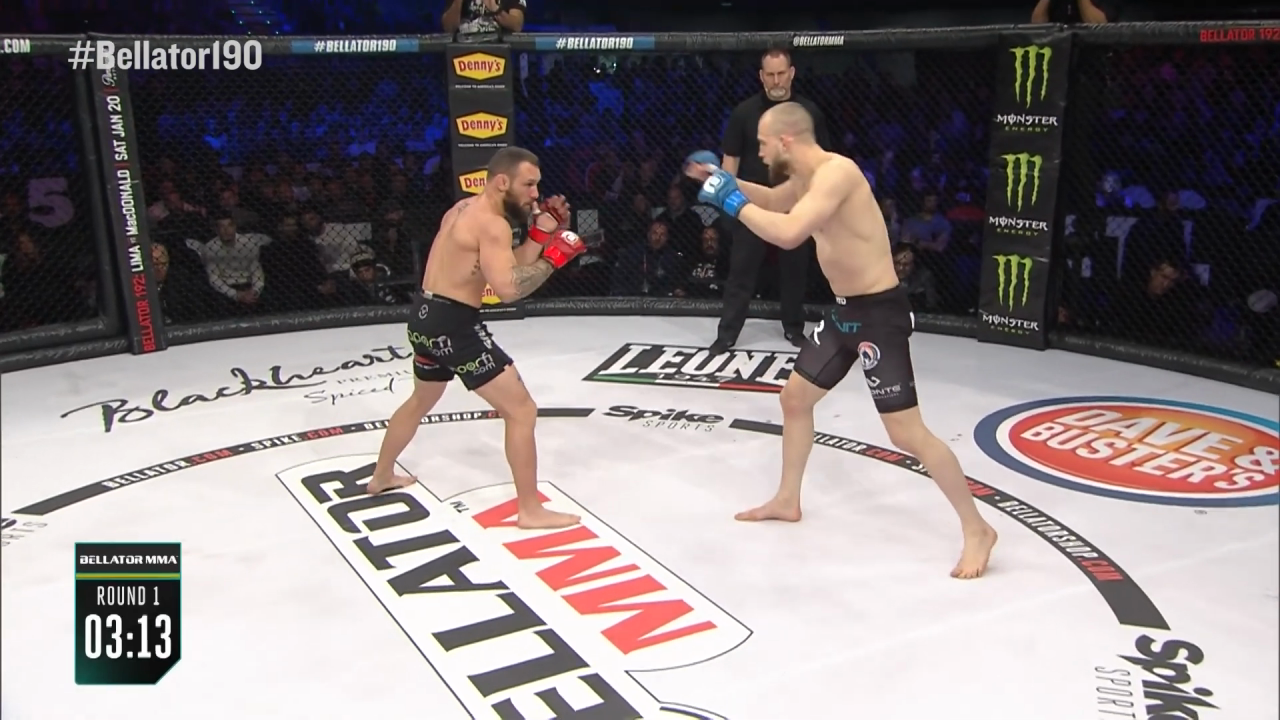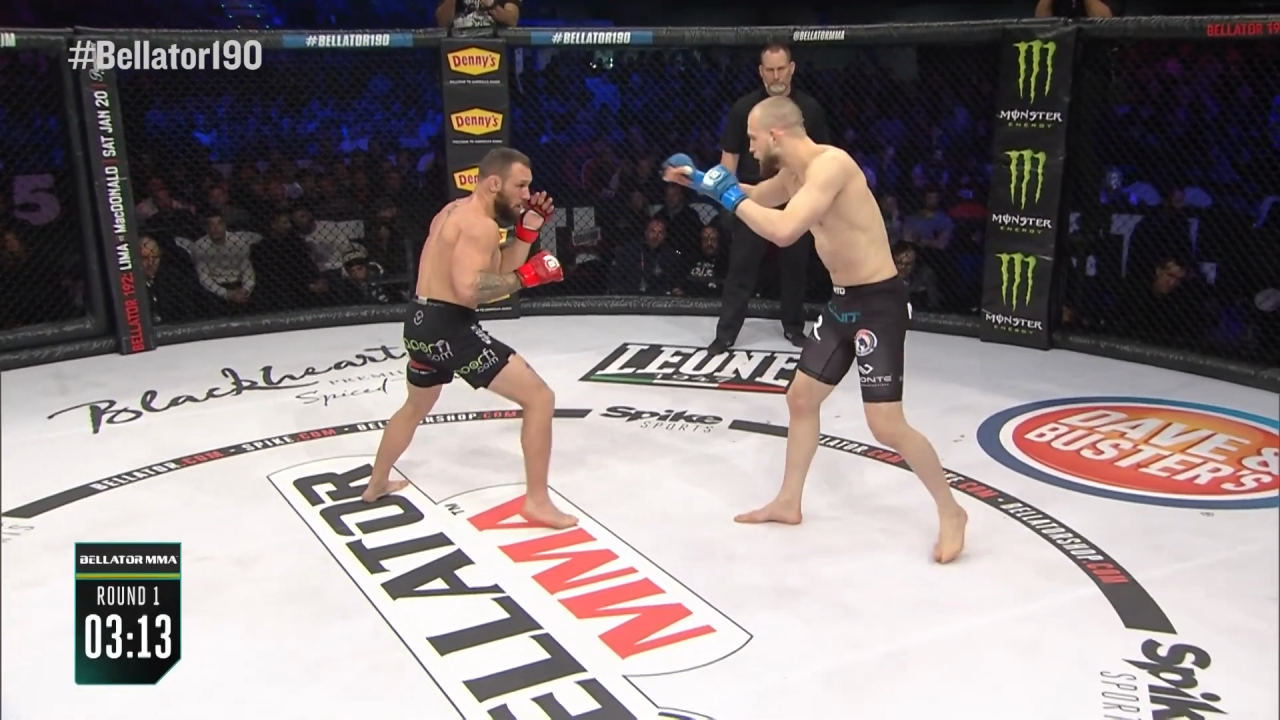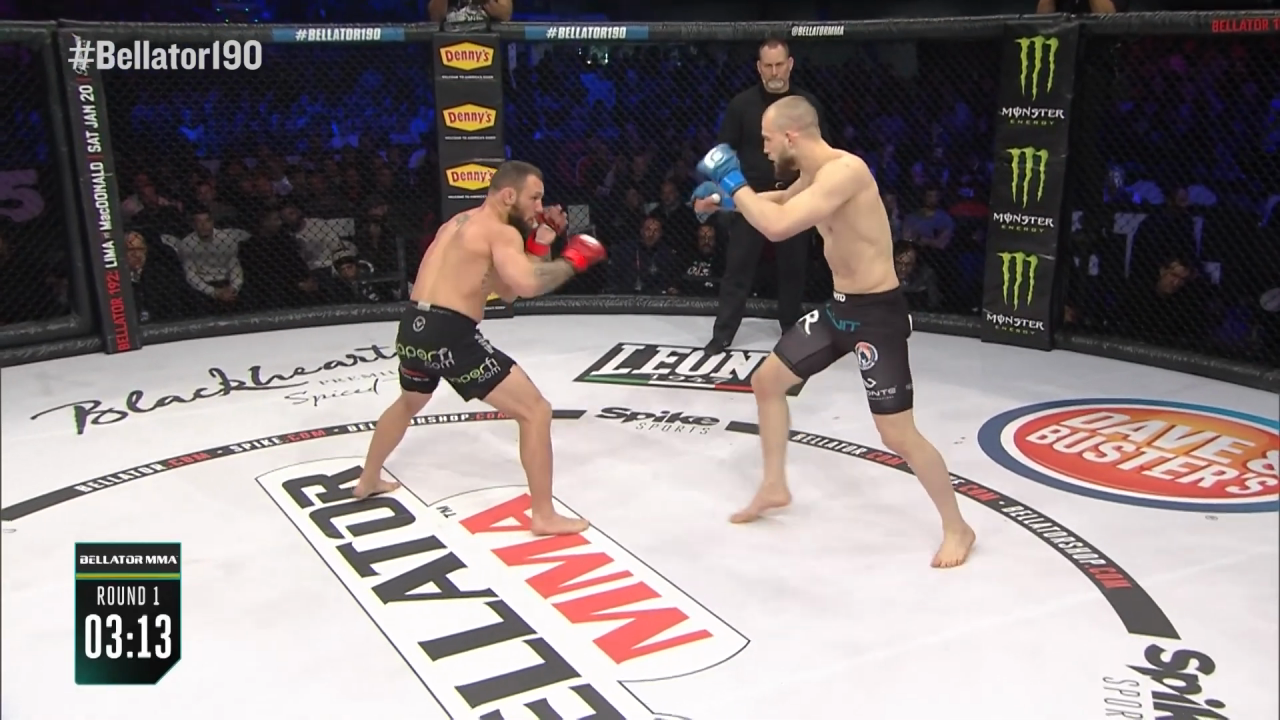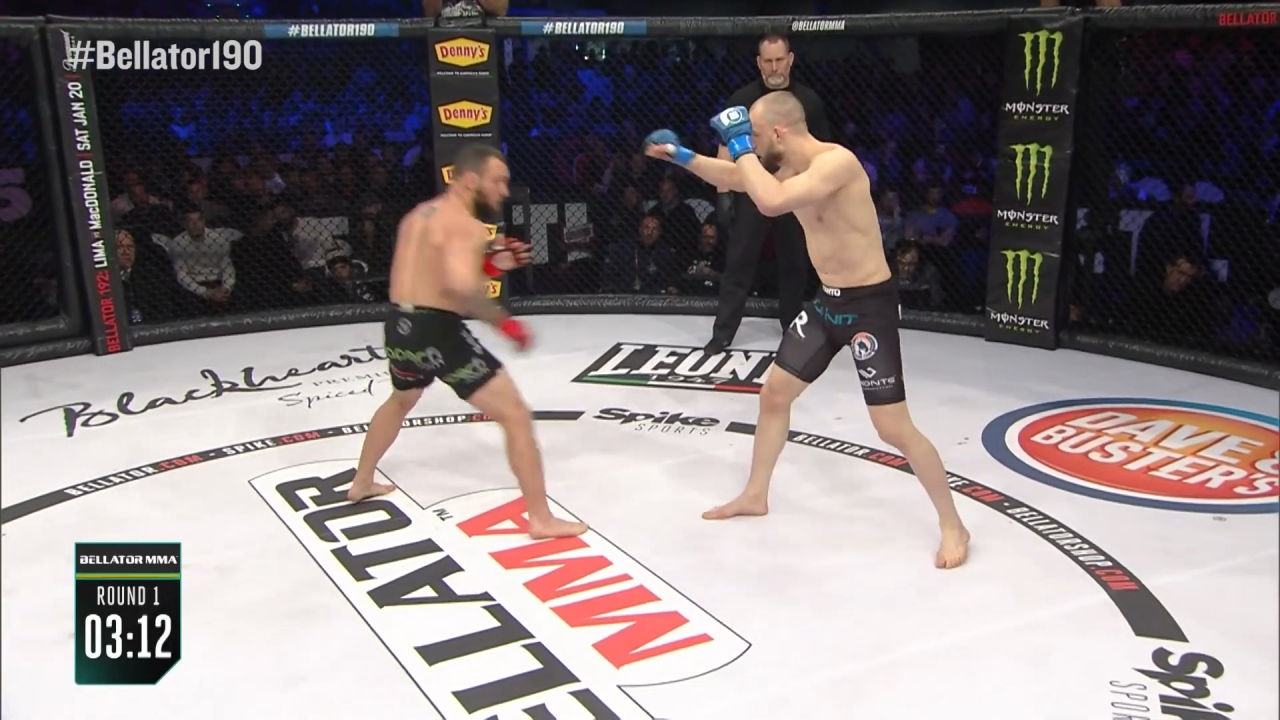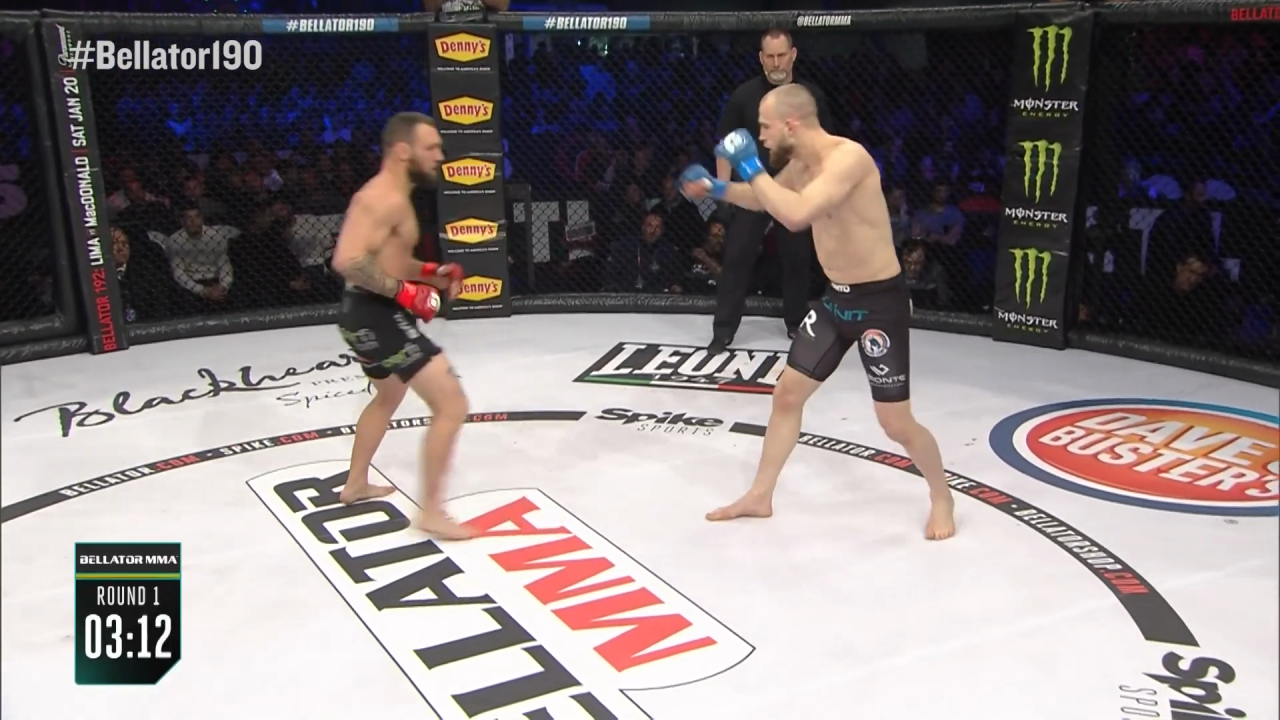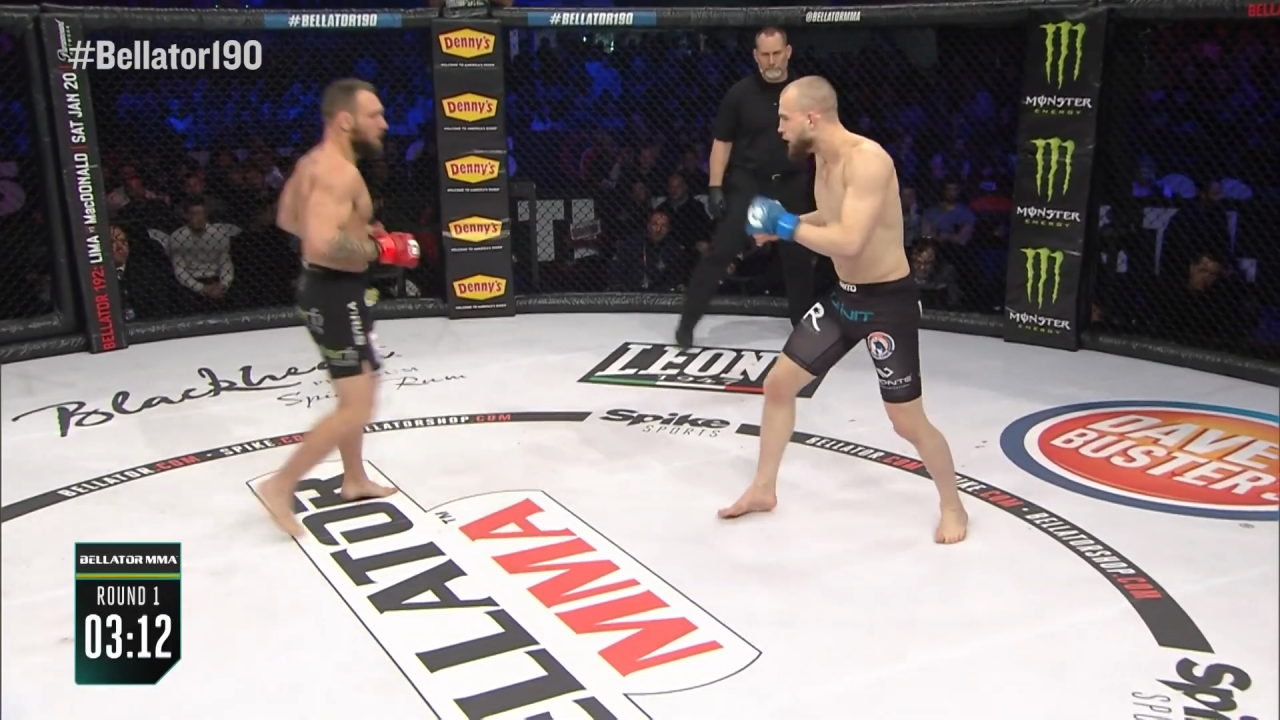
dt=0.2s
person 1, frame 1
left shoulder: (836, 172)
right shoulder: (809, 176)
left elbow: (789, 232)
right elbow: (775, 202)
left wrist: (734, 203)
right wrist: (723, 179)
left hip: (880, 313)
right hip: (844, 311)
left knee: (908, 433)
right knee: (793, 399)
left ankle: (977, 531)
right ankle: (786, 500)
person 1, frame 2
left shoulder: (831, 164)
right shoulder: (797, 171)
left elbow: (784, 231)
right elbow: (760, 197)
left wrist: (731, 197)
right wrist: (697, 177)
left hip: (879, 304)
right hip: (842, 301)
left knee: (887, 426)
right knee: (801, 399)
left ankle: (950, 513)
right ankle: (788, 503)
person 1, frame 3
left shoulder: (844, 172)
right shoulder: (815, 173)
left elbow: (778, 225)
right elbow: (781, 202)
left wrist: (733, 183)
right wrist: (730, 197)
left hip: (878, 313)
right hip: (839, 306)
left knee: (898, 435)
right knee: (766, 382)
left ankle: (956, 528)
right ankle: (773, 487)
person 1, frame 4
left shoulder: (836, 162)
right shoulder: (795, 164)
left elbow: (771, 201)
right elbow: (737, 179)
left wrist: (740, 146)
right wrist: (681, 154)
left hip: (870, 306)
right hip: (827, 302)
left knee: (893, 427)
right knee: (773, 396)
left ankle: (952, 526)
right ankle: (753, 496)
person 1, frame 5
left shoulder: (849, 157)
right shoulder: (804, 162)
left elbow: (796, 215)
right elbow: (766, 198)
left wrist: (751, 165)
right wrist: (717, 187)
left hip: (881, 301)
right hip: (836, 298)
left knee: (896, 423)
right knee: (786, 395)
left ankle: (941, 498)
right ankle: (760, 496)
person 1, frame 6
left shoulder: (869, 159)
right shoulder: (825, 158)
left elbow: (848, 241)
left wrist: (787, 226)
right wrist: (778, 223)
left hip: (888, 301)
right hip: (843, 297)
left knee: (908, 423)
right knee: (778, 384)
left ankle: (952, 506)
right ankle: (762, 489)
person 2, frame 1
left shoulder: (465, 209)
right shoulder: (491, 224)
left elbow: (509, 270)
right elbow: (509, 288)
left wrist: (541, 231)
right wrist: (555, 257)
left hip: (428, 318)
right hip: (455, 325)
left knee: (420, 401)
right knee: (522, 411)
left ankle: (381, 477)
right ankle: (531, 511)
person 2, frame 2
left shoulder: (455, 212)
right shoulder: (480, 224)
left elbow: (497, 273)
right elbow: (470, 288)
left wrist: (527, 230)
right wrist: (528, 275)
left hip: (421, 321)
right hip: (451, 328)
left knee: (415, 408)
right knee: (539, 398)
left ankle: (377, 484)
right ankle: (537, 501)
person 2, frame 3
left shoulder: (459, 223)
right shoulder: (501, 232)
left elbow: (506, 286)
right elbow: (526, 284)
left wrist: (539, 245)
right wrist: (575, 260)
left hip: (414, 328)
right hip: (451, 335)
left knee: (407, 405)
right knee: (535, 413)
left ankle: (368, 480)
right ankle: (544, 514)
person 2, frame 4
left shoulder: (419, 215)
right shoulder: (465, 226)
right elbow: (461, 287)
left wrist: (494, 263)
right wrist: (504, 321)
left hip: (400, 328)
right hip: (438, 333)
left knee: (399, 404)
right knee: (516, 416)
left ankle: (362, 483)
right ankle: (541, 518)
person 2, frame 5
left shoulder: (377, 194)
right shoulder: (387, 200)
right elbow: (348, 261)
left wrist: (430, 273)
right wrist: (405, 292)
left hip: (364, 314)
right hip: (380, 318)
left knee: (388, 400)
right knee: (452, 406)
left ankle: (356, 484)
right ankle: (432, 510)
person 2, frame 6
left shoulder: (314, 163)
right shoulder: (338, 173)
left elbow: (287, 219)
right elbow: (322, 245)
right wrist: (383, 250)
left hip: (328, 291)
right hip: (336, 296)
left knee: (352, 395)
right knee: (356, 411)
left ankle: (355, 480)
right ankle: (281, 485)
person 3, frame 1
left shoulder: (809, 112)
right shoulder: (745, 111)
right elbow: (730, 158)
left knee: (795, 267)
right knee: (742, 268)
left ankle: (793, 327)
right ankle: (727, 332)
person 3, frame 2
left shoulder: (810, 108)
right shoulder: (744, 107)
right elbow: (730, 155)
left knee: (795, 266)
right knee: (741, 266)
left ankle: (794, 326)
right ankle: (726, 332)
person 3, frame 3
left shoulder: (808, 104)
right shoulder: (742, 103)
right elbow: (727, 151)
right hip: (752, 193)
left knee: (793, 265)
right knee: (739, 265)
left ankle: (791, 326)
right ankle: (723, 332)
person 3, frame 4
left shoulder: (809, 100)
right shoulder: (742, 99)
right elbow: (726, 148)
right wrist: (723, 192)
left knee: (794, 263)
right knee: (739, 263)
left ankle: (792, 325)
right ankle: (723, 332)
person 3, frame 5
left shoulder: (812, 96)
right shoulder: (744, 95)
left knee: (797, 260)
right knee: (737, 258)
left ankle: (796, 323)
right ankle: (724, 330)
person 3, frame 6
right shoulder: (740, 94)
right elbow: (722, 143)
right wrist: (715, 188)
left hip: (792, 186)
right hip: (746, 185)
left knee: (799, 259)
right knee: (721, 251)
right ankle: (688, 319)
